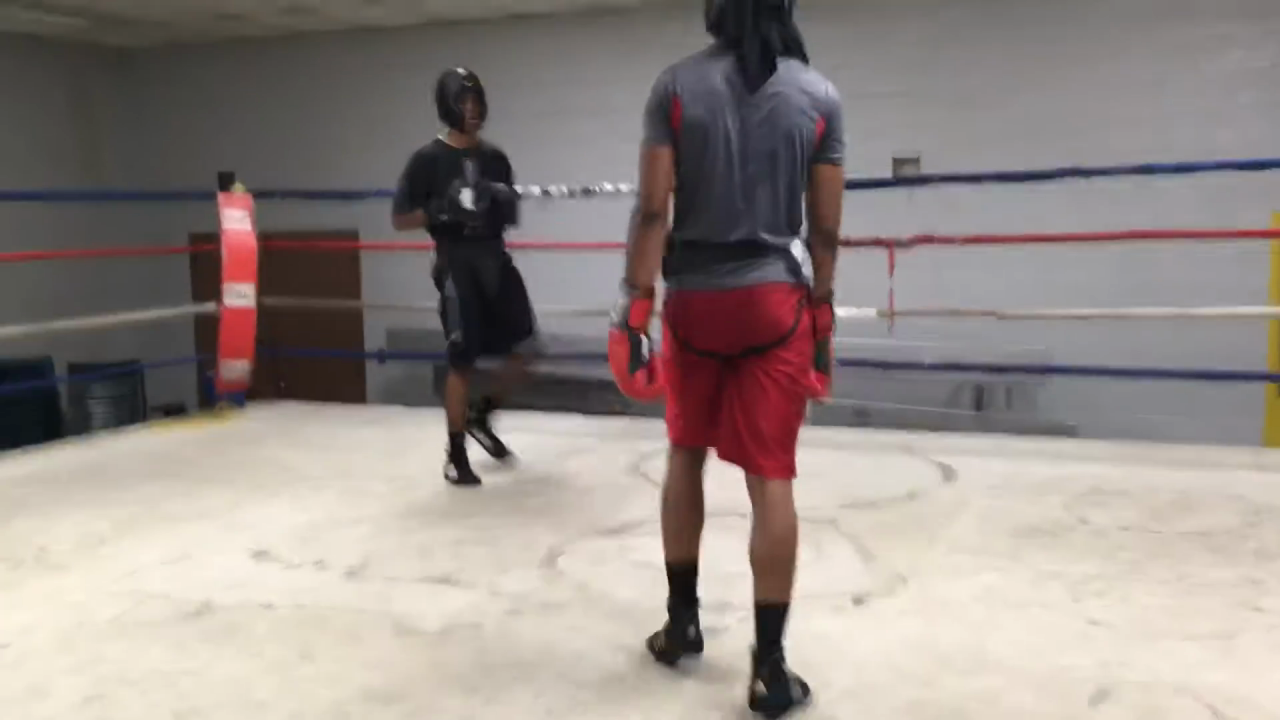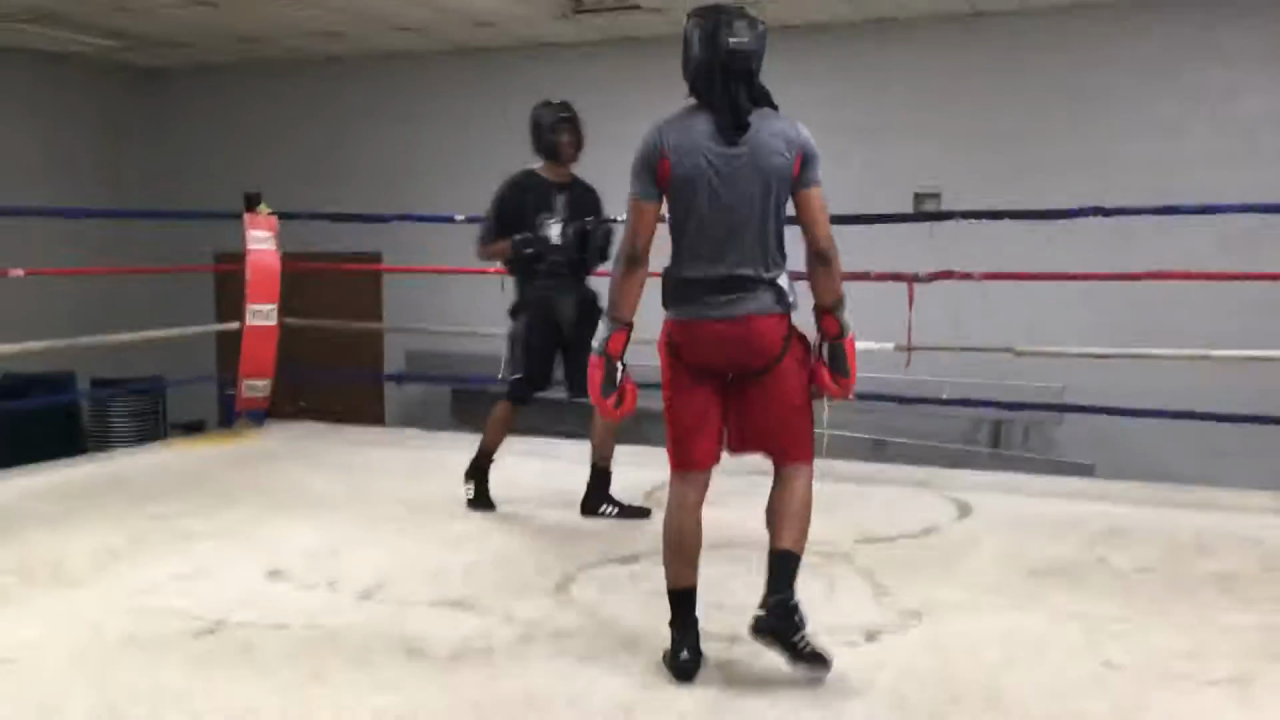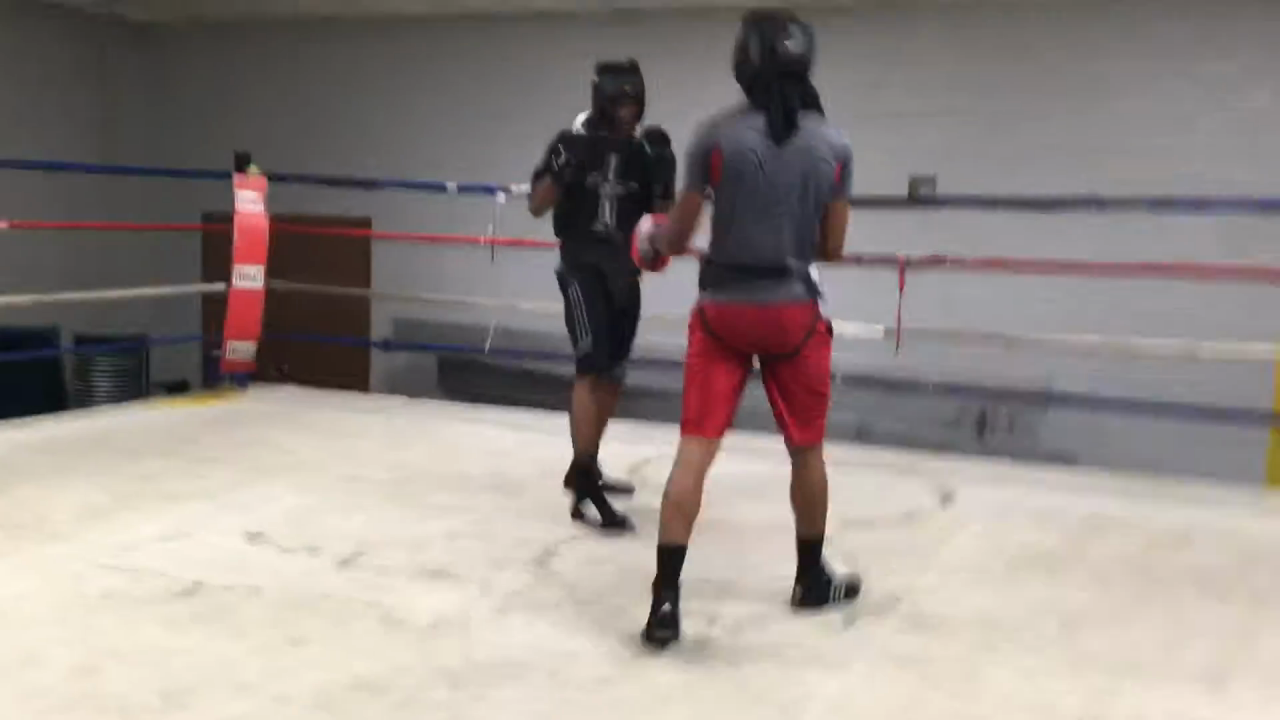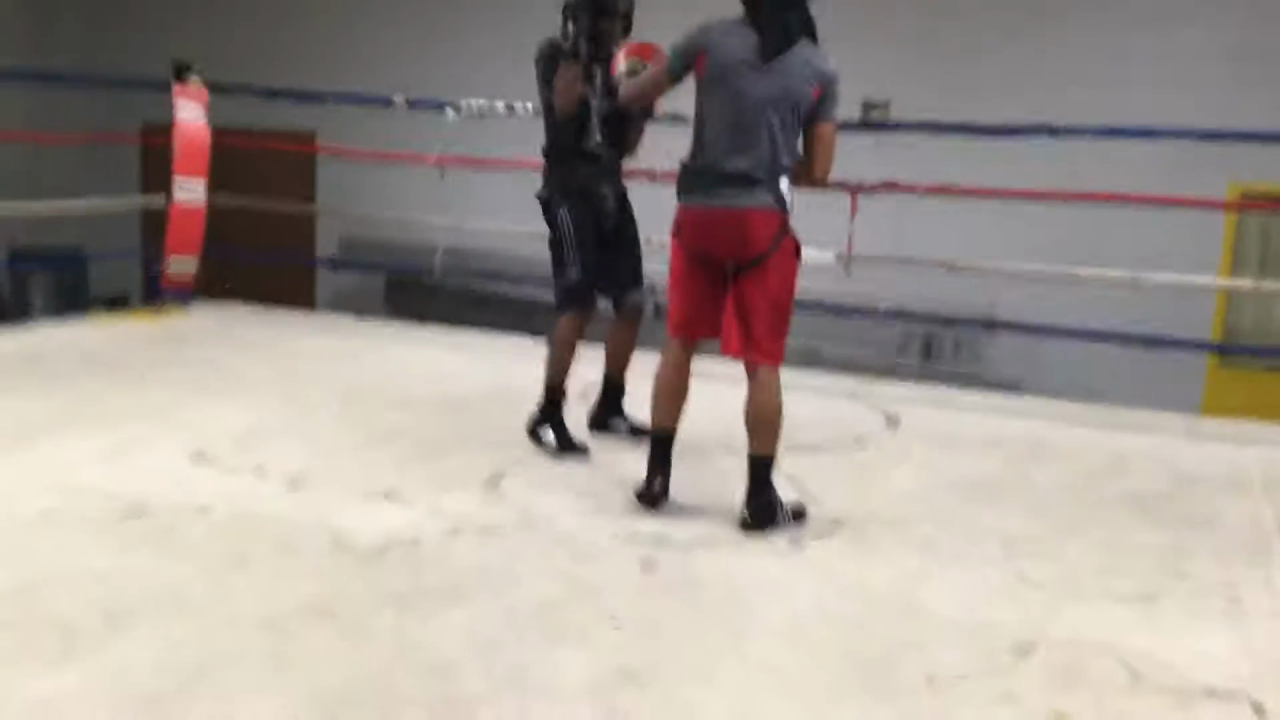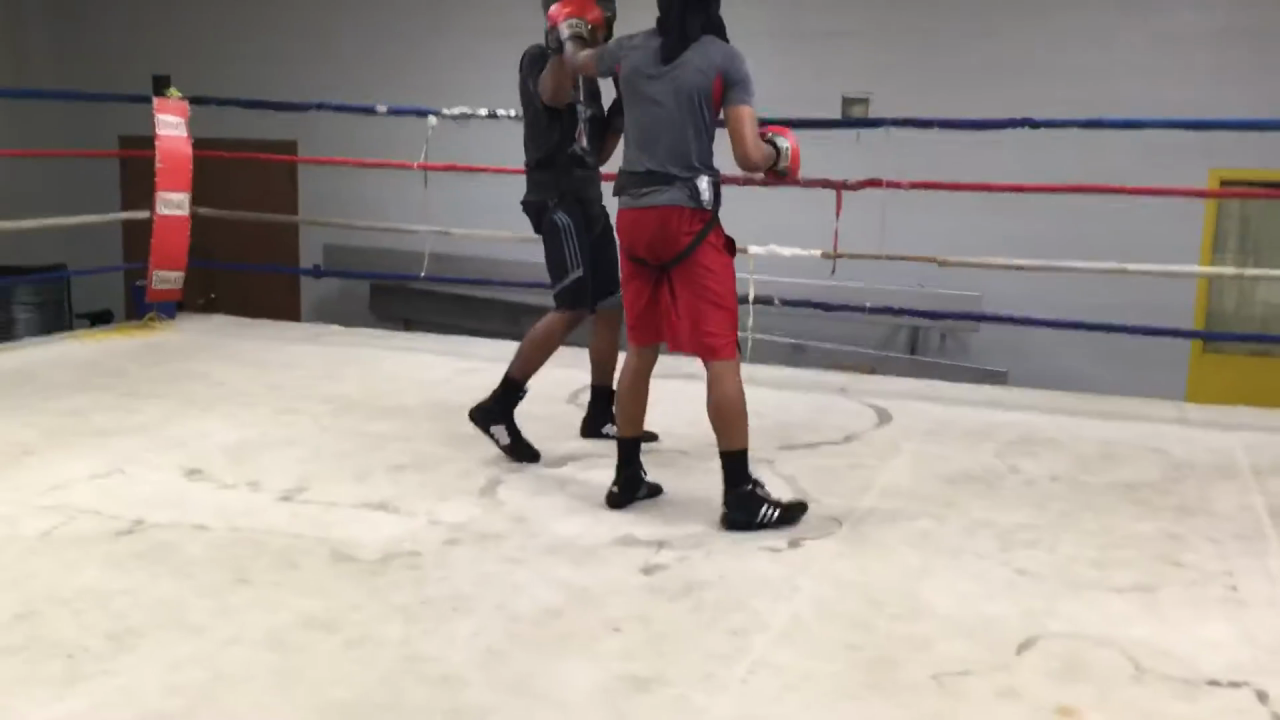
dt=0.4s
person 1, frame 1
left shoulder: (676, 86)
right shoulder: (819, 95)
left elbow: (652, 211)
right elbow: (825, 228)
left wrist: (635, 310)
right wrist: (821, 318)
left hip: (695, 302)
right hip: (775, 302)
left knee: (686, 456)
right knee: (770, 479)
left ankle: (682, 616)
person 1, frame 2
left shoulder: (663, 141)
right shoulder: (791, 138)
left elbow: (635, 253)
right elbow: (820, 248)
left wrist: (613, 340)
right wrist: (832, 329)
left hip: (689, 330)
right hip: (765, 326)
left knee: (688, 483)
right knee: (794, 464)
left ankle: (683, 636)
right ankle: (779, 602)
person 1, frame 3
left shoulder: (715, 135)
right shoulder: (833, 145)
left elbow: (678, 234)
right elbow: (831, 245)
left wrist: (650, 242)
left hip: (723, 310)
right hip: (794, 312)
left knee: (695, 449)
right knee: (806, 450)
left ankle: (666, 595)
right ankle: (811, 578)
person 1, frame 4
right shoulder: (819, 69)
left elbow: (636, 96)
right elbow: (817, 171)
left wrist: (625, 81)
left hip: (701, 215)
right hip: (763, 221)
left knee: (680, 342)
right knee: (762, 363)
left ankle: (658, 474)
right ankle: (761, 499)
person 1, frame 5
left shoulder: (628, 51)
right shoulder: (723, 61)
left elbow: (578, 61)
right elbow: (750, 156)
right wrist: (781, 153)
left hip: (634, 215)
right hip: (688, 217)
left knee: (641, 349)
right knee: (721, 357)
left ankle: (626, 475)
right ankle: (740, 494)
person 2, frame 1
left shoulder: (495, 158)
right shoulder: (428, 159)
right elbow: (401, 219)
left wrist: (508, 206)
right wrist: (445, 211)
left hip: (496, 260)
right hip: (457, 263)
left knee: (524, 348)
right knee: (462, 359)
left ankle: (480, 415)
right ankle: (456, 455)
person 2, frame 2
left shoulder: (585, 194)
right shoulder: (518, 188)
right elbow: (486, 250)
left wrist: (598, 244)
right wrist: (530, 243)
left hip: (578, 299)
right hip: (536, 302)
right knee: (516, 396)
left ankle: (598, 493)
right ankle: (477, 473)
person 2, frame 3
left shoulder: (643, 152)
right shoulder: (572, 142)
left elbow: (660, 220)
right elbow: (537, 206)
left wrist: (664, 177)
right wrist: (567, 156)
left hip: (624, 269)
right hip: (582, 267)
left knee: (610, 376)
right knee: (591, 370)
left ankle: (585, 471)
right ankle: (584, 489)
person 2, frame 4
right shoulder: (556, 53)
left elbow: (628, 145)
right elbow: (563, 105)
right wrist: (574, 43)
left hip: (610, 190)
right hip: (569, 190)
left knee: (631, 303)
right knee: (578, 303)
left ankle: (608, 407)
right ankle: (548, 415)
person 2, frame 5
left shoulder: (588, 75)
right shoulder: (540, 57)
right elbow: (552, 97)
left wrist: (624, 107)
right wrist: (561, 39)
left hip: (588, 196)
right hip: (553, 196)
left knee: (609, 308)
right knee: (571, 308)
left ankle: (600, 414)
right ankle: (498, 407)
